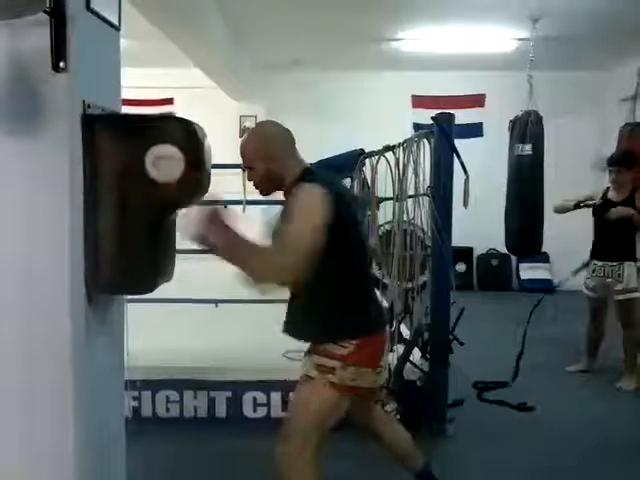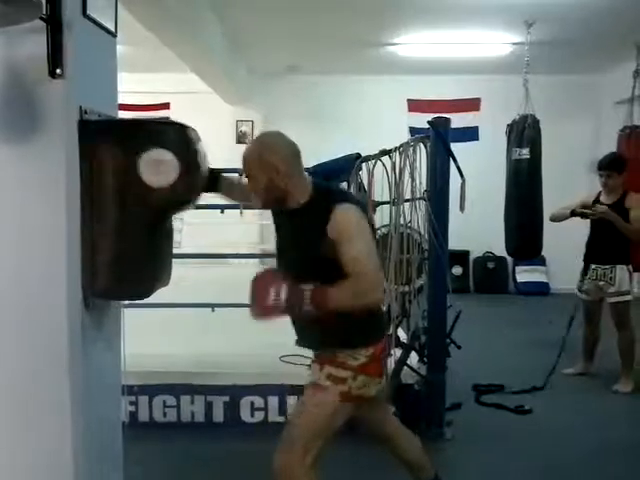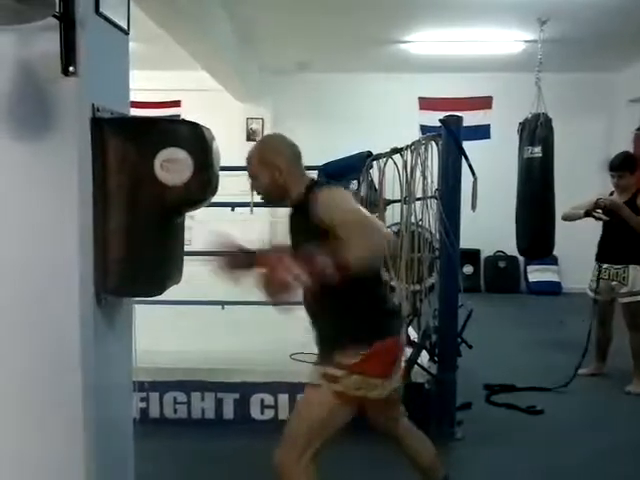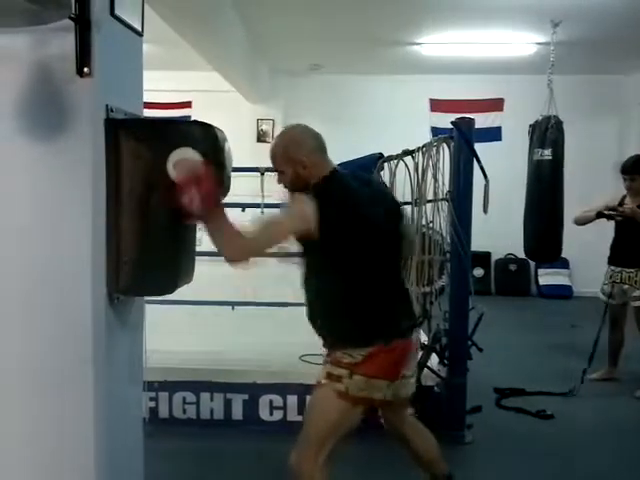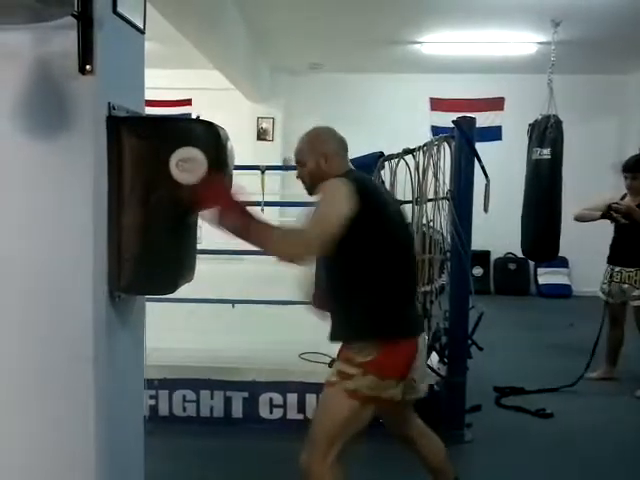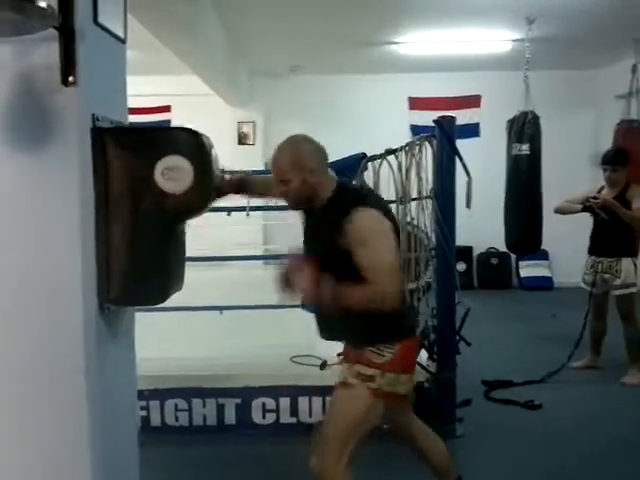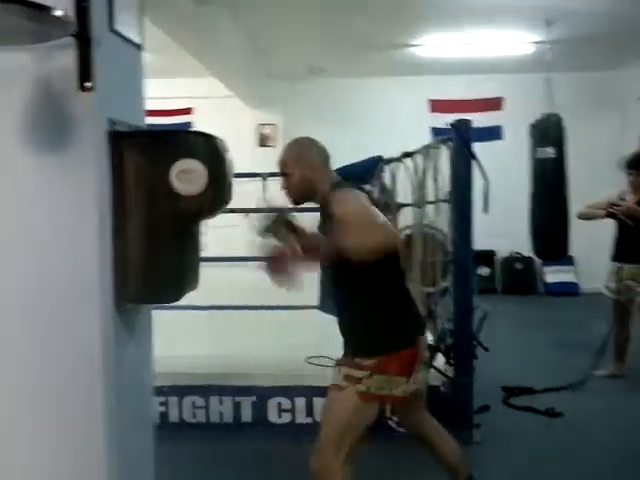
dt=0.5s
person 1, frame 1
left shoulder: (309, 196)
right shoulder: (319, 190)
left elbow: (284, 271)
left wrist: (222, 238)
left hip: (346, 342)
right hip: (360, 331)
right knee: (367, 415)
person 1, frame 2
left shoulder: (341, 212)
right shoulder: (289, 205)
left elbow: (371, 291)
right elbow: (252, 196)
left wrist: (301, 297)
right wrist: (211, 179)
left hip: (353, 351)
right hip: (366, 339)
right knee: (382, 422)
person 1, frame 3
left shoulder: (327, 200)
right shoulder: (306, 208)
left elbow: (375, 241)
right elbow: (295, 257)
left wrist: (315, 264)
right wrist: (256, 258)
left hip: (360, 351)
right hip: (377, 339)
right knee: (392, 422)
person 1, frame 4
left shoulder: (311, 203)
right shoulder: (374, 188)
left elbow: (237, 250)
left wrist: (205, 210)
left hip: (364, 349)
right hip: (400, 336)
right knee: (399, 421)
person 1, frame 5
left shoulder: (340, 190)
right shoulder: (369, 194)
left elbow: (302, 247)
left wrist: (235, 217)
left hip: (376, 345)
right hip: (402, 336)
right knee: (405, 425)
person 1, frame 6
left shoulder: (363, 214)
right shoulder: (322, 194)
left elbow: (388, 293)
right elbow: (272, 189)
left wrist: (320, 287)
right wrist: (230, 183)
left hip: (379, 345)
right hip: (391, 337)
right knee: (404, 420)
person 1, frame 7
left shoulder: (344, 198)
right shoulder: (337, 201)
left elbow: (384, 236)
left wrist: (306, 247)
right wrist: (298, 237)
left hip: (380, 350)
right hip: (400, 338)
right knee: (417, 419)
person 2, frame 1
right shoulder: (598, 195)
right elbow: (557, 208)
right wrist: (578, 204)
right hip: (597, 264)
right knee: (595, 316)
right ankle: (589, 361)
person 2, frame 2
right shoulder: (592, 199)
right elbow: (554, 216)
left wrist: (610, 216)
right wrist: (574, 212)
left hip: (617, 268)
right hip: (591, 266)
right knee: (590, 319)
right ankle: (586, 363)
person 2, frame 3
right shoulder: (605, 197)
right elbow: (566, 215)
left wrist: (620, 208)
right wrist: (588, 212)
right hip: (603, 265)
right knee: (602, 319)
right ankle: (599, 364)
person 2, frame 4
right shoulder: (617, 201)
right elbow: (578, 219)
right wrist: (599, 213)
right hip: (616, 269)
right knee: (615, 322)
right ankle: (610, 369)
person 2, frame 5
right shoulder: (617, 200)
right elbow: (578, 215)
right wrist: (604, 214)
right hip: (615, 268)
right knee: (614, 321)
right ankle: (609, 368)
person 2, frame 6
right shoulder: (595, 191)
right elbow: (559, 208)
left wrist: (613, 205)
right wrist: (584, 207)
right hip: (596, 258)
right knee: (597, 310)
right ankle: (593, 357)
person 2, frame 7
right shoulder: (619, 198)
right elbow: (582, 213)
right wrist: (608, 213)
right hip: (620, 265)
right knee: (620, 316)
right ankle: (618, 364)
